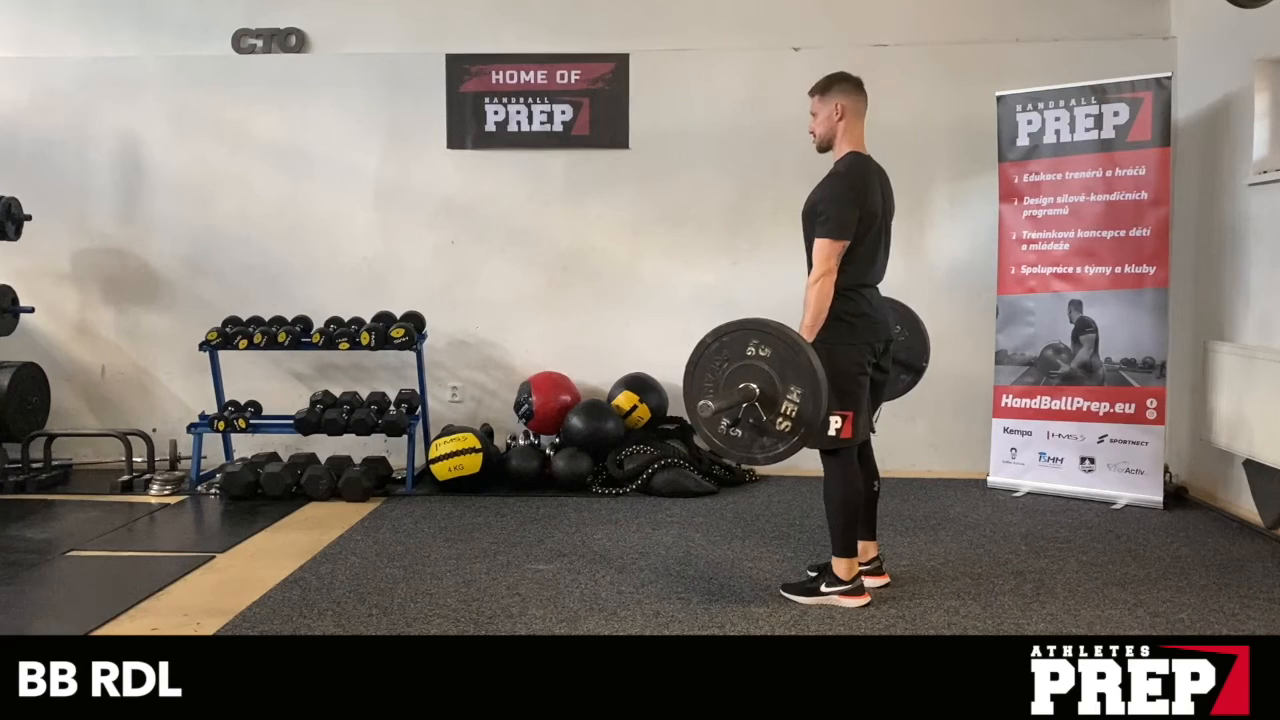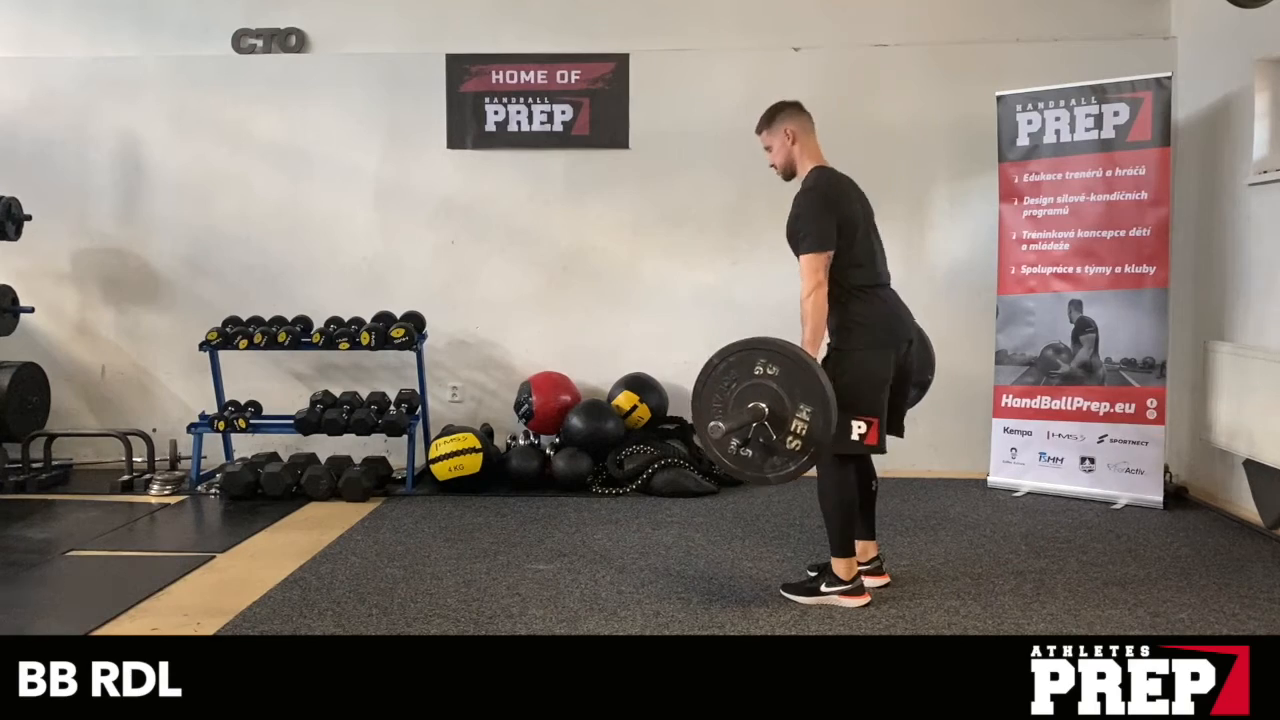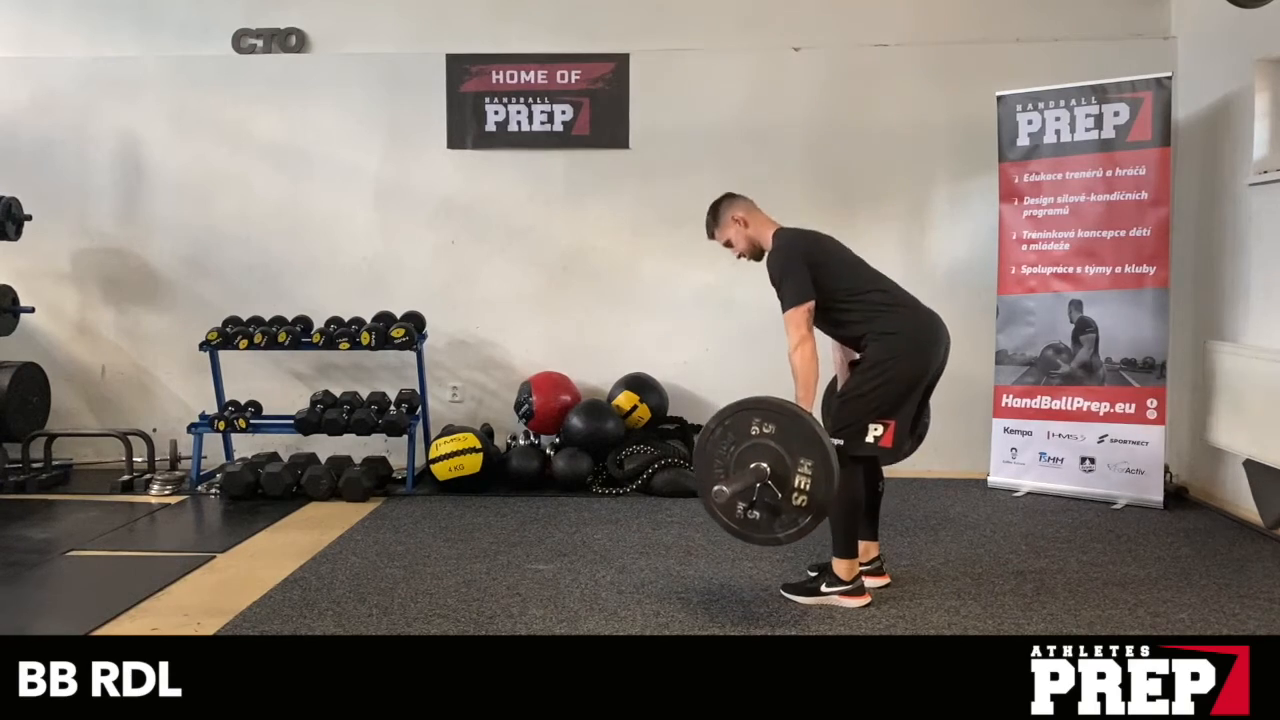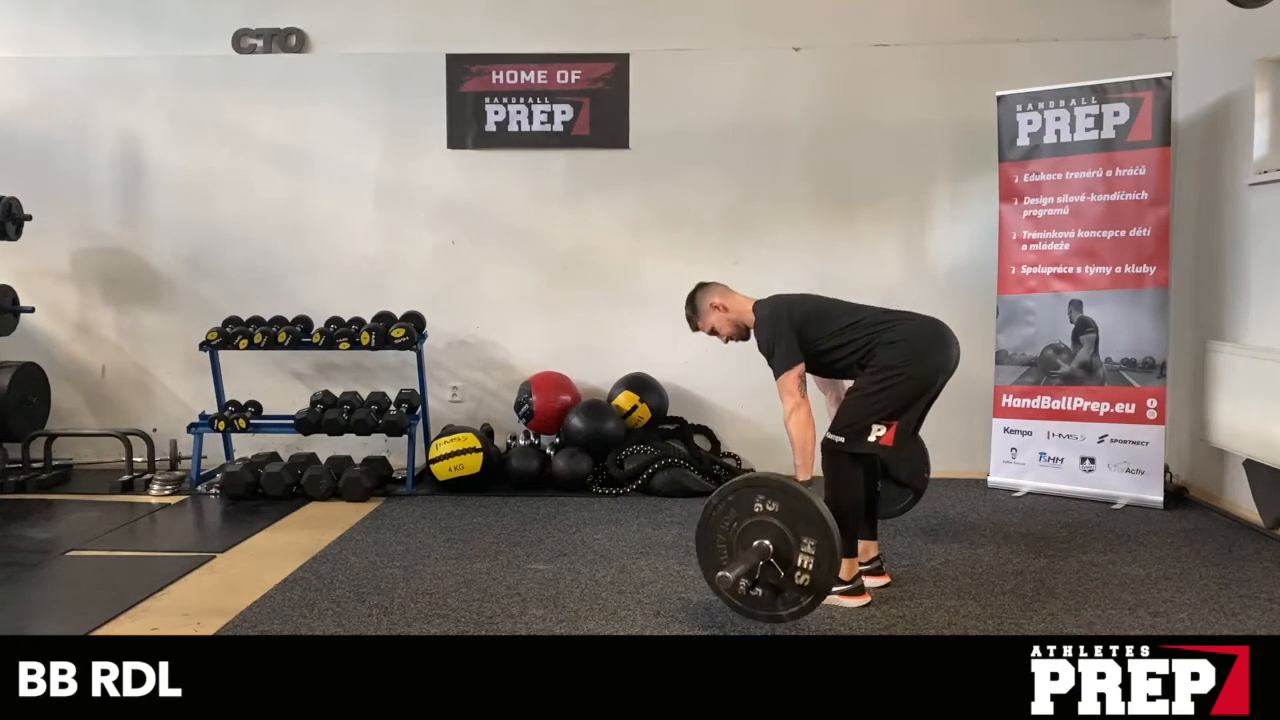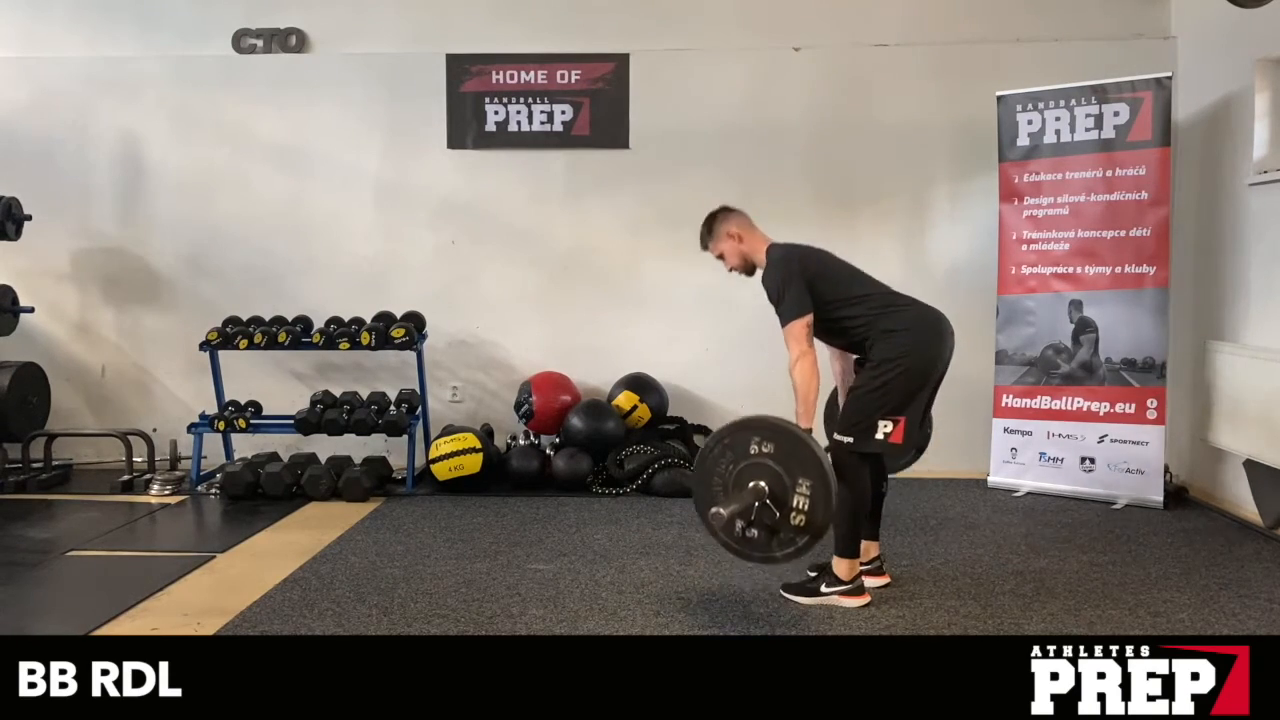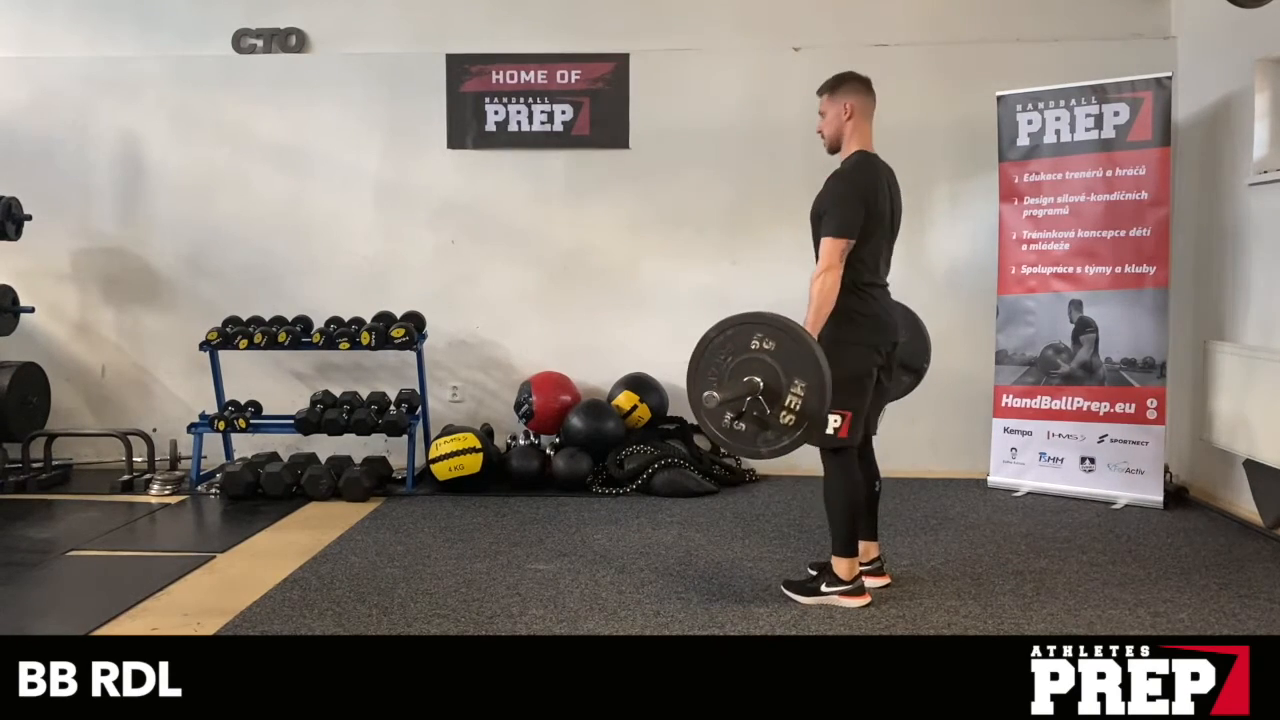
dt=0.5s
person 1, frame 1
left shoulder: (842, 181)
right shoulder: (874, 177)
left elbow: (825, 272)
left wrist: (800, 346)
left hip: (843, 333)
right hip: (870, 325)
left knee: (837, 451)
right knee: (854, 445)
left ankle: (844, 578)
right ankle: (867, 558)
person 1, frame 2
left shoulder: (814, 196)
right shoulder: (841, 187)
left elbow: (815, 287)
left wrist: (806, 362)
right wrist: (817, 355)
left hip: (865, 336)
right hip: (887, 325)
left knee: (833, 448)
right knee: (850, 448)
left ankle: (844, 578)
right ankle: (867, 558)
person 1, frame 3
left shoulder: (784, 254)
right shoulder: (801, 245)
left elbow: (801, 339)
right elbow: (842, 326)
right wrist: (849, 392)
left hip: (903, 342)
right hip: (926, 335)
left knee: (842, 446)
right knee: (859, 444)
left ankle: (844, 579)
right ankle: (868, 559)
person 1, frame 4
left shoulder: (770, 323)
right shoulder: (785, 314)
left elbow: (796, 406)
right elbow: (833, 385)
left wrist: (802, 485)
right wrist: (847, 433)
left hip: (913, 352)
right hip: (932, 345)
left knee: (840, 448)
right knee: (855, 445)
left ankle: (844, 577)
right ankle: (868, 558)
person 1, frame 5
left shoulder: (779, 268)
right shoulder: (798, 260)
left elbow: (802, 355)
right elbow: (840, 336)
left wrist: (803, 432)
right wrist: (850, 401)
left hip: (909, 343)
right hip: (922, 335)
left knee: (849, 448)
right knee: (860, 450)
left ankle: (845, 576)
right ankle: (867, 560)
person 1, frame 6
left shoulder: (849, 179)
right shoulder: (881, 176)
left elbow: (830, 269)
left wrist: (806, 342)
left hip: (850, 333)
right hip: (876, 325)
left knee: (838, 449)
right knee: (855, 445)
left ankle: (844, 577)
right ankle: (868, 559)
